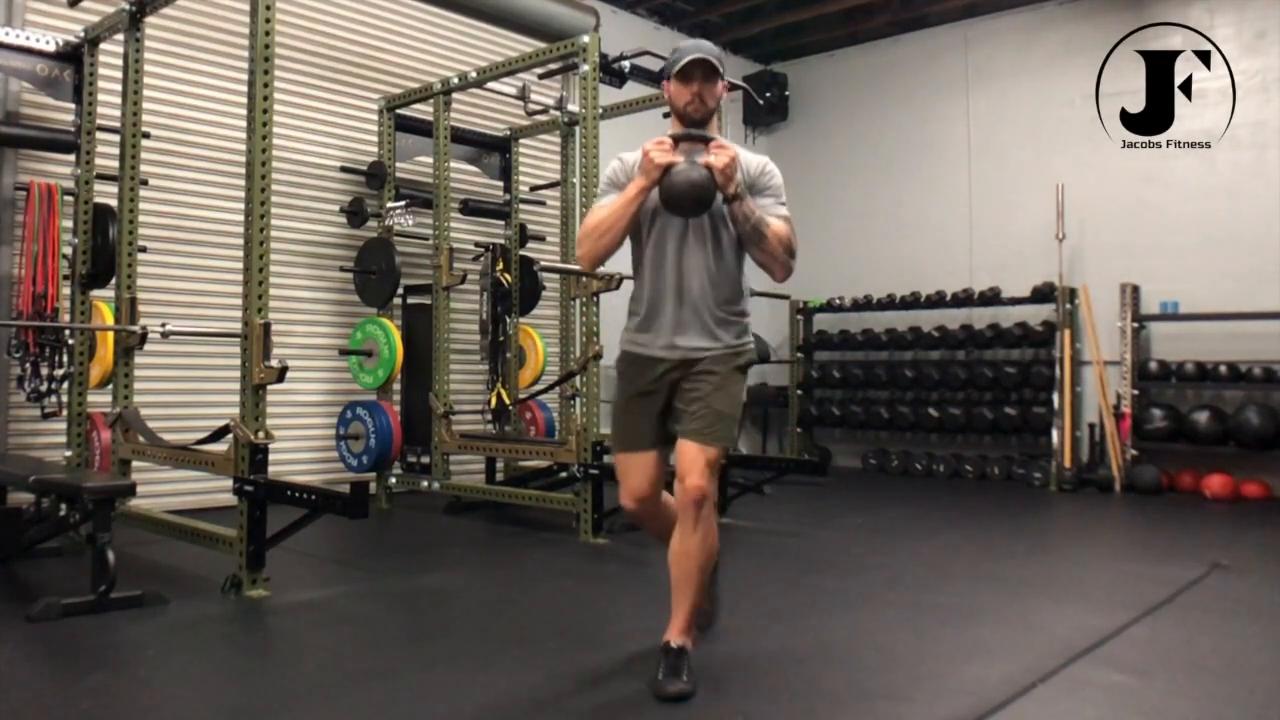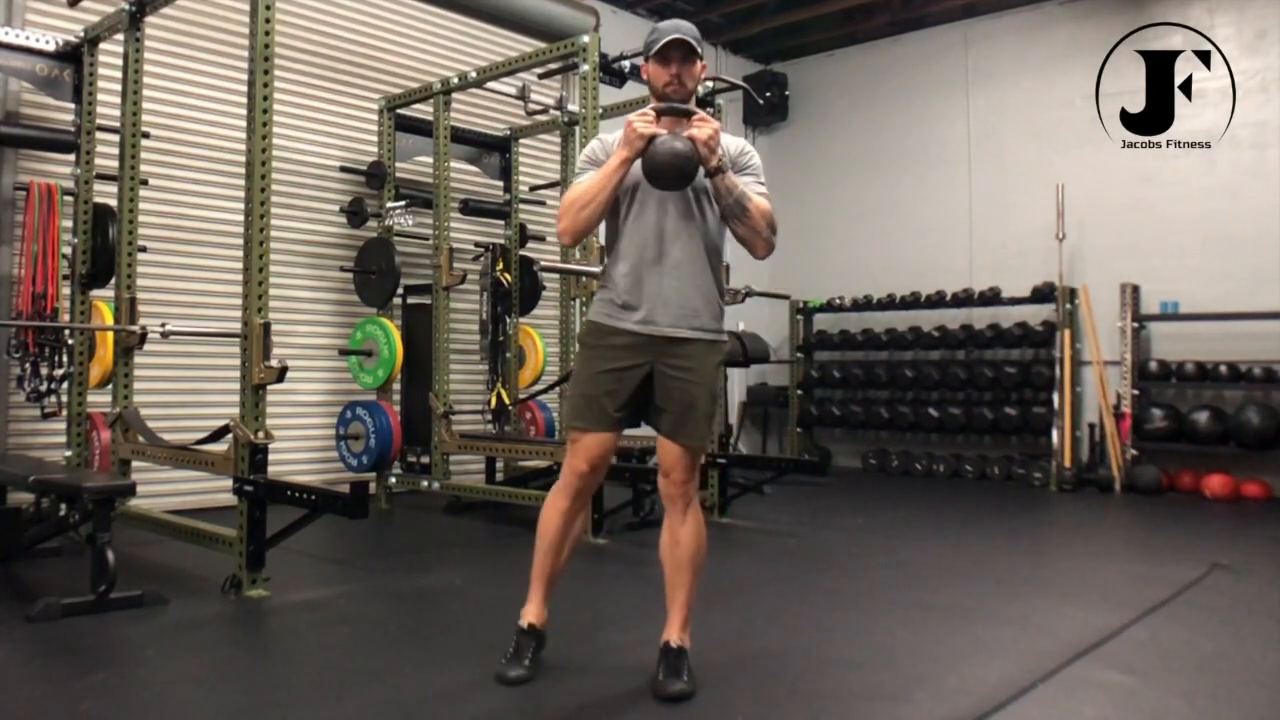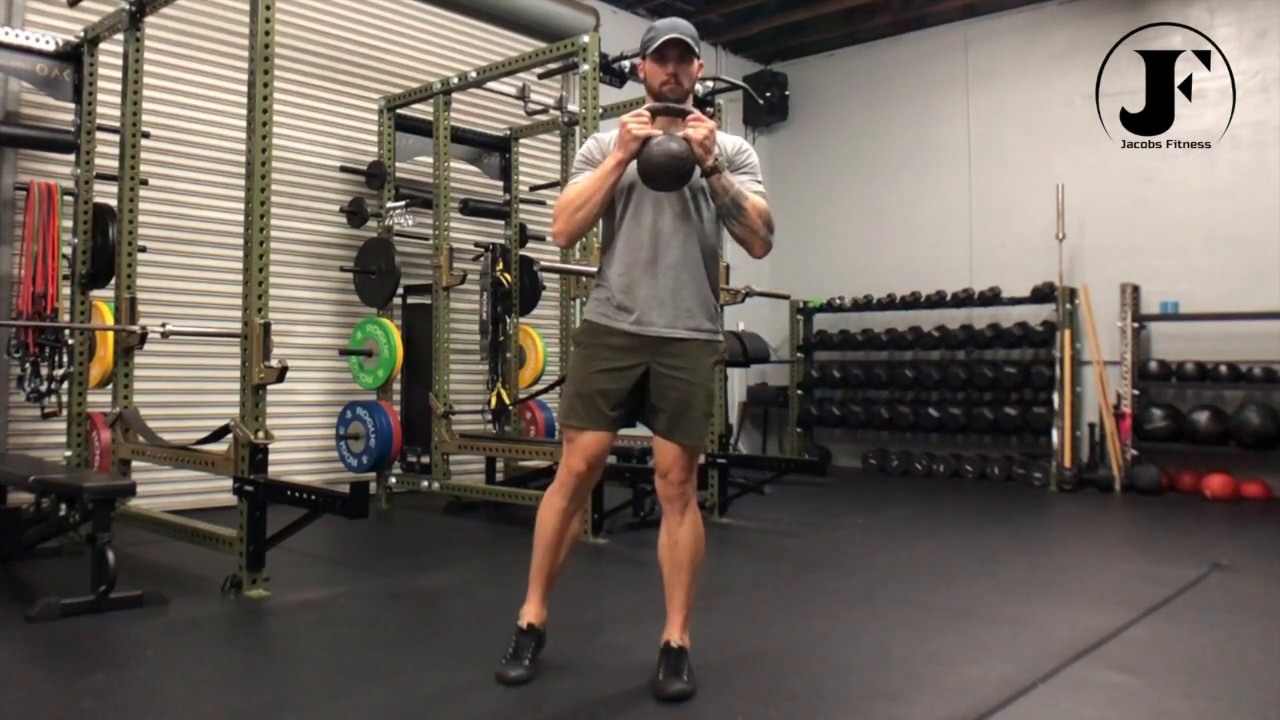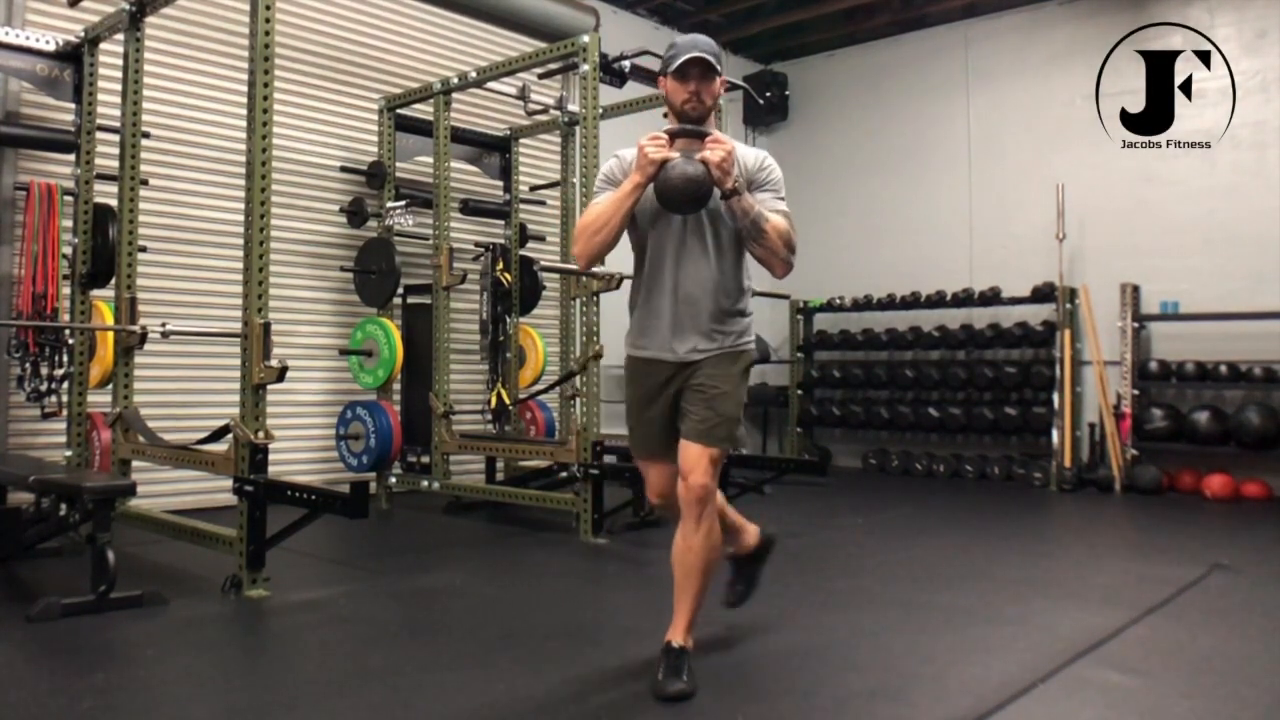
dt=0.5s
person 1, frame 1
left shoulder: (754, 169)
right shoulder: (629, 165)
left elbow: (782, 265)
right elbow: (587, 255)
left wrist: (733, 191)
right wrist: (643, 183)
left hip: (716, 354)
right hip: (644, 350)
left knee: (694, 490)
right knee: (637, 497)
left ankle: (677, 642)
right ankle: (700, 570)
person 1, frame 2
left shoulder: (735, 151)
right shoulder: (609, 144)
left elbow: (762, 242)
right elbow: (568, 230)
left wrist: (714, 165)
right wrist: (627, 154)
left hip: (692, 338)
right hip: (615, 330)
left knee: (679, 486)
right knee: (580, 472)
left ankle: (675, 642)
right ankle: (532, 622)
person 1, frame 3
left shoulder: (731, 149)
right shoulder: (605, 143)
left elbow: (760, 241)
right elbow: (564, 230)
left wrist: (710, 165)
right wrist: (621, 155)
left hip: (688, 339)
right hip: (610, 330)
left knee: (677, 486)
right knee: (576, 472)
left ankle: (676, 641)
right ankle: (531, 621)
person 1, frame 4
left shoulder: (753, 165)
right shoulder: (626, 163)
left elbow: (782, 261)
right elbow: (583, 253)
left wrist: (729, 187)
right wrist: (639, 177)
left hip: (718, 350)
right hip: (650, 350)
left knee: (695, 487)
right knee: (665, 493)
left ankle: (677, 643)
right ankle: (746, 541)
